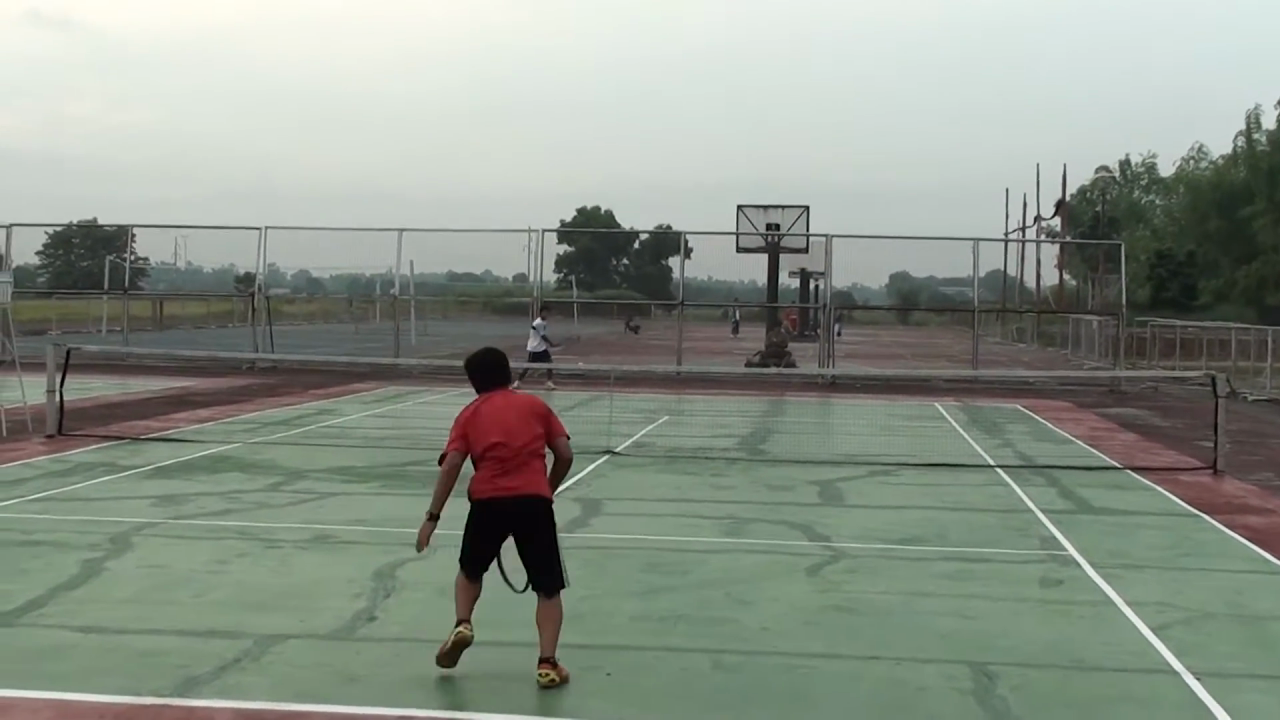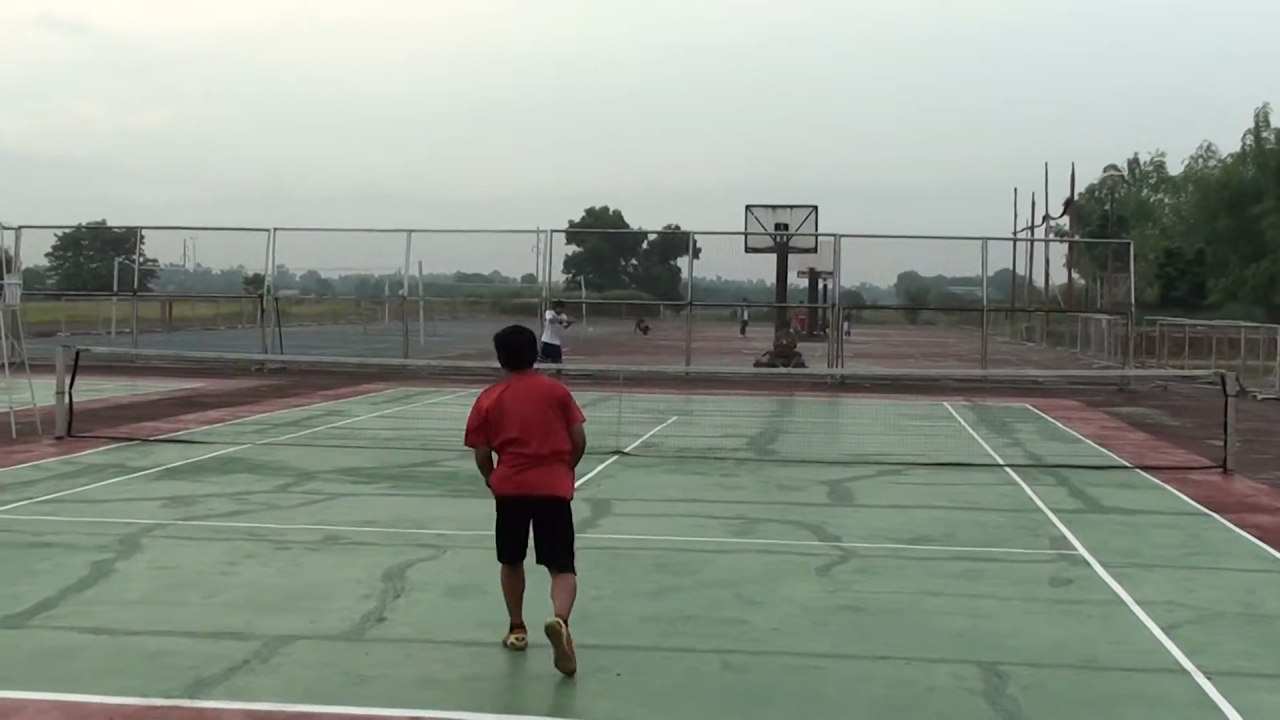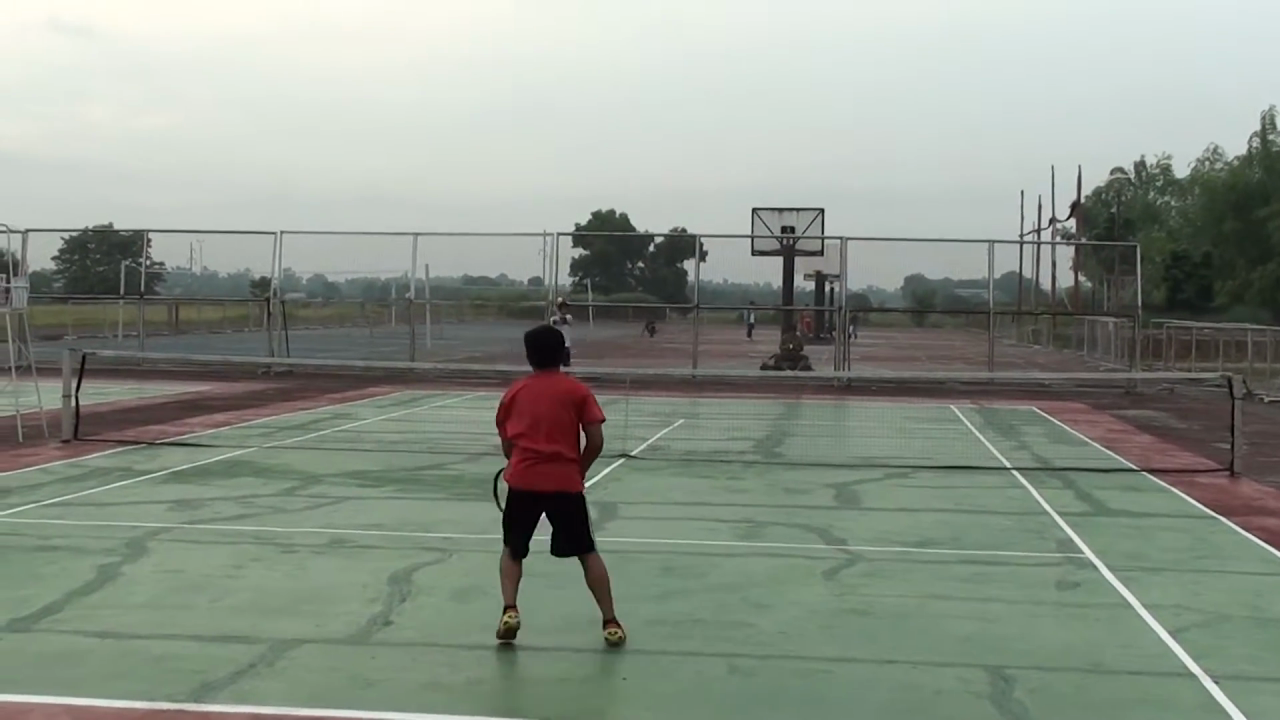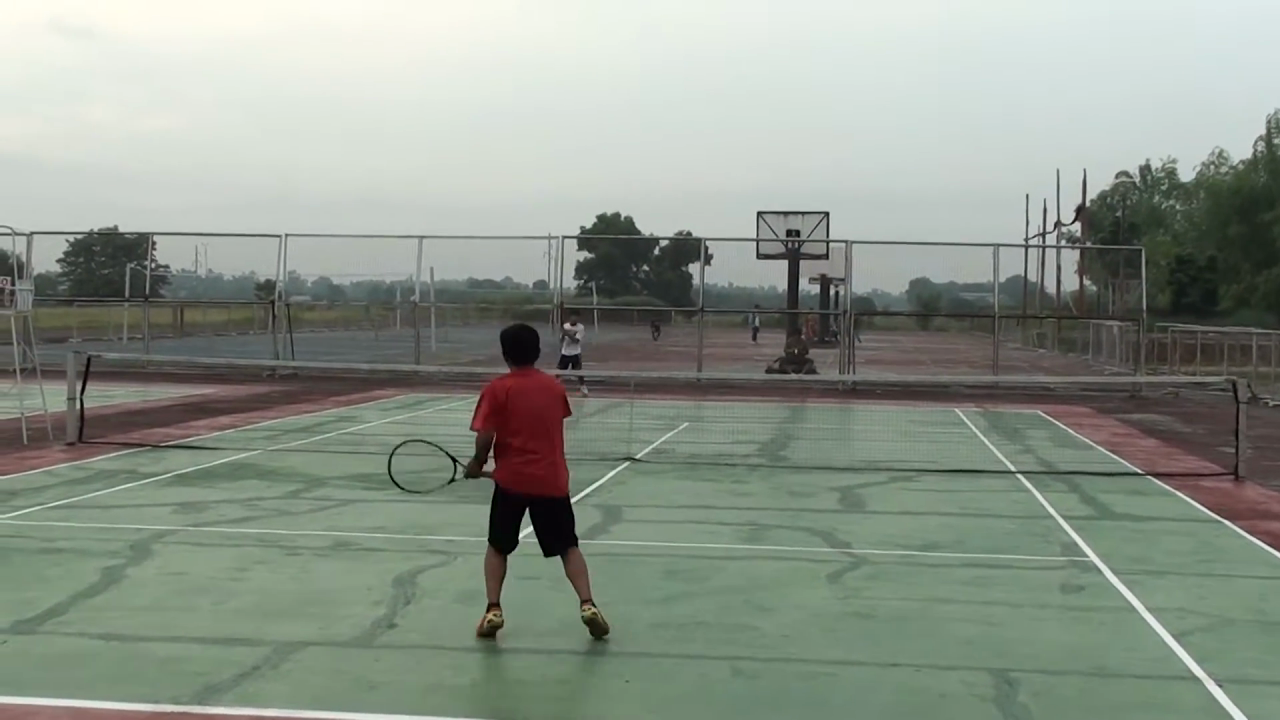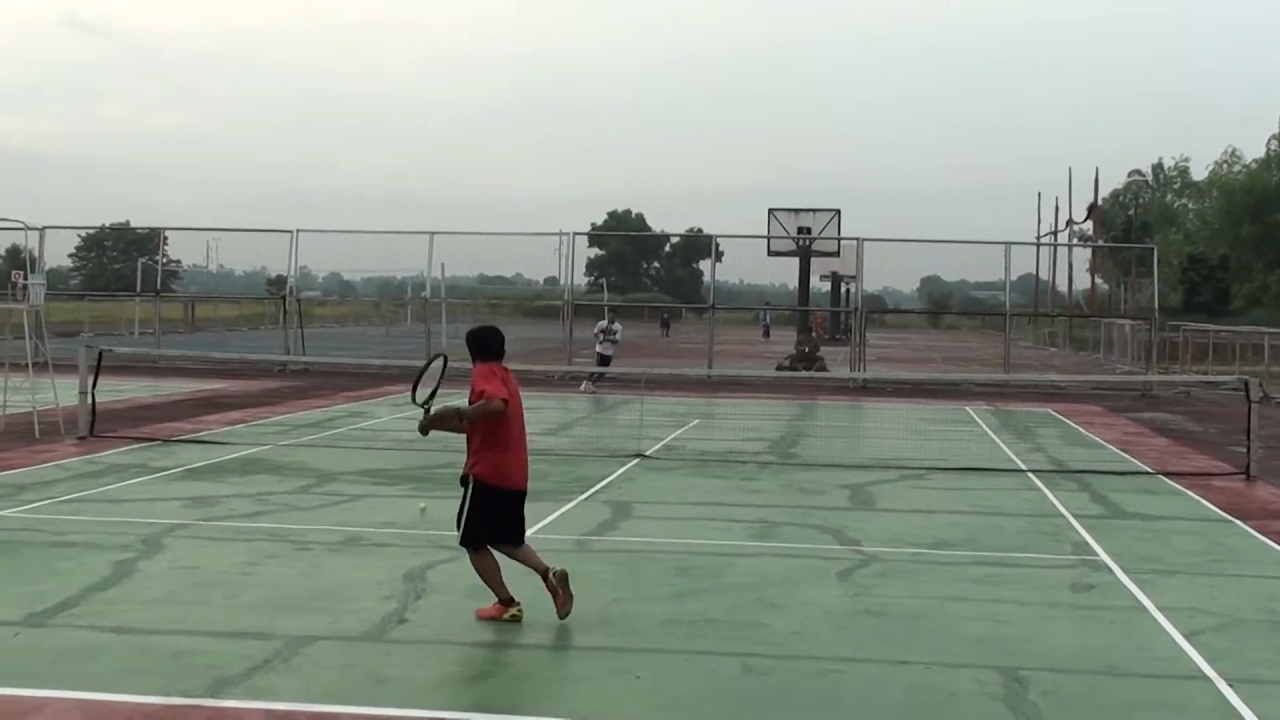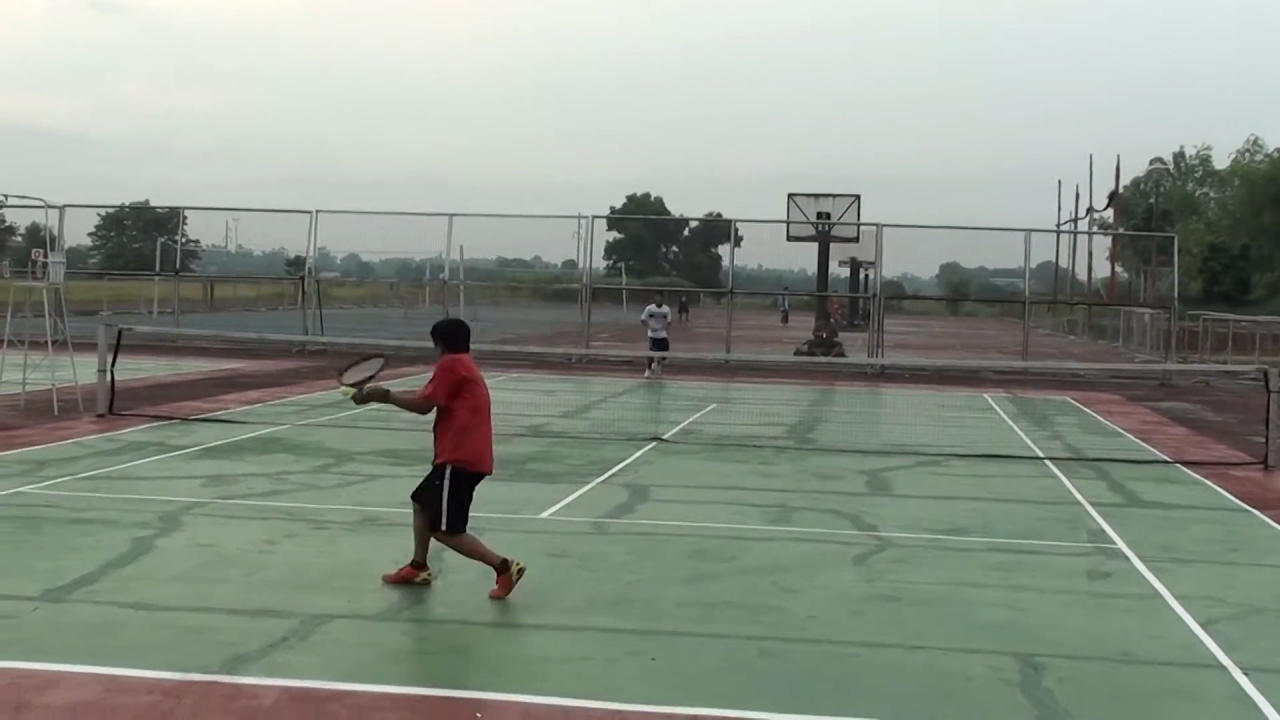
dt=0.3s
person 1, frame 1
left shoulder: (469, 414)
right shoulder: (535, 405)
left elbow: (451, 466)
right elbow: (564, 455)
left wrist: (432, 517)
right wrist: (546, 489)
left hip: (487, 499)
right hip: (532, 499)
left knee: (469, 574)
right knee: (548, 588)
left ankle: (462, 628)
right ankle: (547, 663)
person 1, frame 2
left shoulder: (488, 399)
right shoulder: (557, 390)
left elbow: (481, 456)
right elbow: (578, 442)
left wrist: (493, 480)
left hip: (509, 489)
right hip: (554, 489)
left knee: (511, 561)
right knee: (562, 569)
left ankle: (516, 629)
right ankle: (559, 620)
person 1, frame 3
left shoulder: (514, 391)
right shoulder: (577, 390)
left elbow: (506, 443)
right elbow: (596, 441)
left hip: (522, 483)
right hip: (566, 484)
left knee: (512, 552)
right knee: (587, 552)
left ankle: (510, 611)
right ankle: (610, 622)
person 1, frame 4
left shoulder: (496, 388)
right shoulder: (554, 386)
left elbow: (484, 437)
left wrist: (476, 463)
left hip: (511, 480)
right hip: (552, 481)
left knee: (497, 547)
right knee: (569, 548)
left ankle: (493, 610)
right ankle: (588, 605)
person 1, frame 5
left shoulder: (484, 371)
right shoulder: (504, 376)
left elbow: (496, 405)
left wrist: (457, 412)
right wrist: (439, 421)
left hip: (490, 475)
right hip: (515, 475)
left knee: (473, 542)
right knee: (507, 541)
left ankle: (507, 604)
right ankle: (550, 575)
person 1, frame 6
left shoulder: (449, 365)
right shoulder: (465, 366)
left elbow: (424, 404)
right elbow: (427, 402)
left wrist: (383, 394)
right wrist: (385, 395)
left hip: (460, 459)
right hip: (472, 457)
left knee: (445, 530)
right knee: (422, 501)
left ankle: (504, 567)
right ankle: (418, 567)
